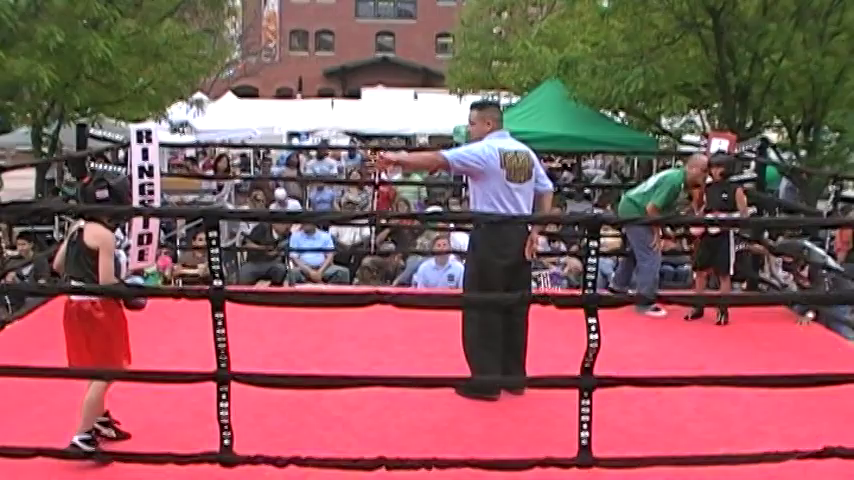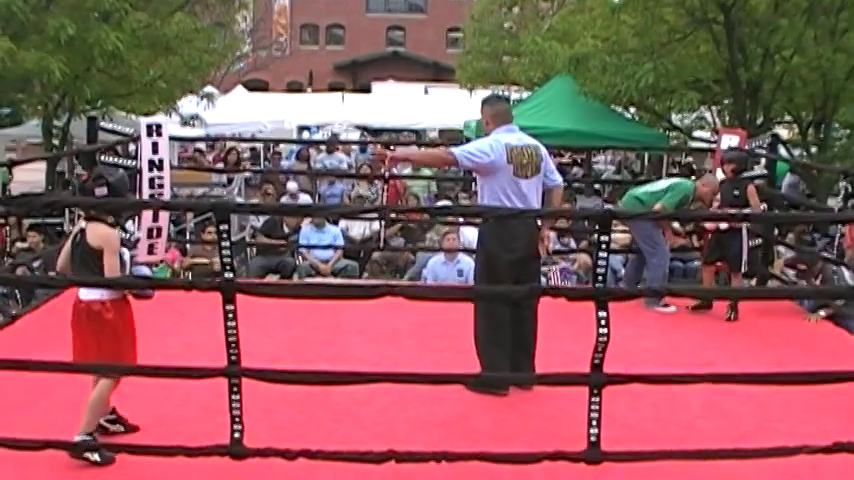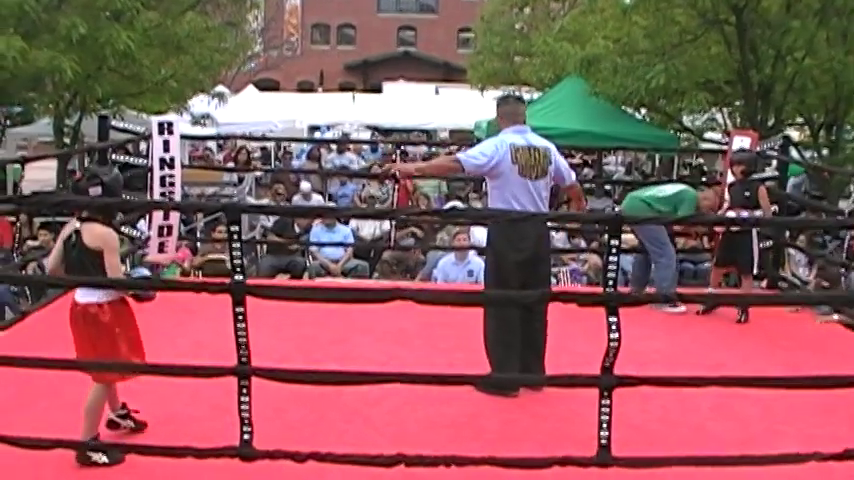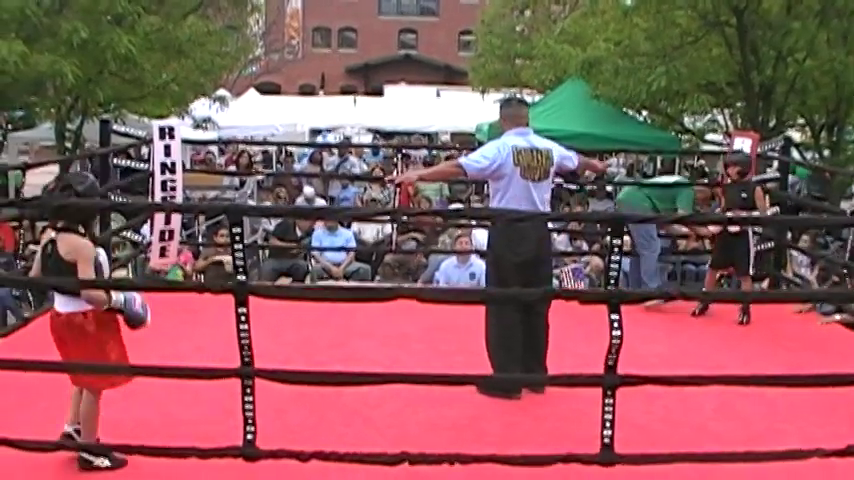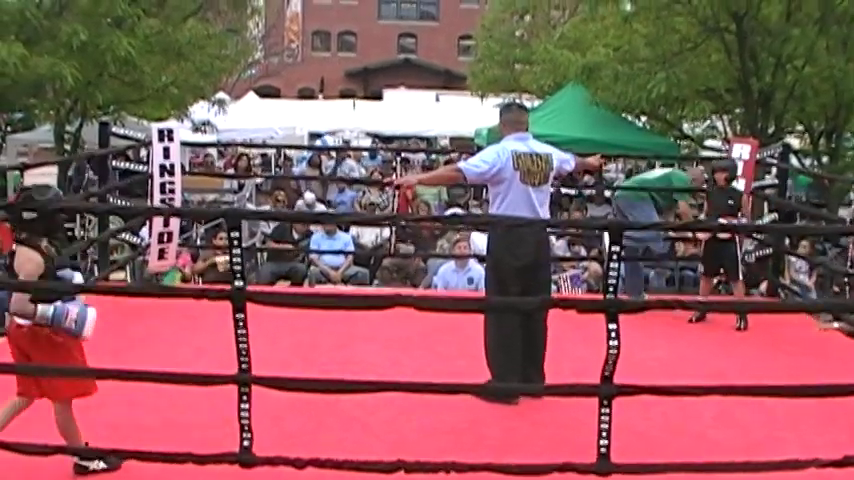
dt=0.2s
person 1, frame 1
left shoulder: (483, 151)
right shoulder: (526, 152)
left elbow: (438, 160)
right elbow: (546, 193)
left wrist: (395, 159)
right wrist: (535, 231)
left hip: (490, 236)
right hip: (519, 235)
left knee: (482, 309)
right knee: (515, 308)
left ankle: (486, 380)
right ankle: (514, 376)
person 1, frame 2
left shoulder: (490, 146)
right shoulder: (536, 147)
left elbow: (447, 156)
right elbow: (555, 188)
left wrist: (404, 156)
right wrist: (547, 228)
left hip: (499, 231)
right hip: (529, 230)
left knee: (492, 303)
right knee: (525, 302)
left ankle: (495, 376)
right ankle: (523, 372)
person 1, frame 3
left shoulder: (496, 146)
right shoulder: (546, 148)
left elbow: (455, 163)
right elbow: (569, 180)
left wrist: (414, 167)
right wrist: (579, 204)
left hip: (507, 231)
right hip: (537, 231)
left knee: (502, 304)
right knee: (534, 304)
left ankle: (504, 377)
right ankle: (532, 372)
person 1, frame 4
left shoulder: (499, 148)
right shoulder: (550, 149)
left elbow: (458, 168)
right elbow: (575, 159)
left wrist: (418, 175)
right wrist: (593, 165)
left hip: (508, 233)
right hip: (539, 233)
left knee: (504, 306)
right knee: (536, 305)
left ankle: (508, 380)
right ankle: (535, 374)
person 1, frame 5
left shoulder: (498, 153)
right shoulder: (549, 153)
left elbow: (457, 172)
right elbow: (573, 162)
left wrist: (417, 179)
right wrist: (590, 164)
left hip: (507, 238)
right hip: (538, 238)
left knee: (502, 311)
right knee: (534, 310)
left ankle: (505, 385)
right ankle: (532, 379)
person 2, frame 1
left shoulder: (79, 227)
right shoulder: (105, 234)
left elbow: (57, 265)
right elbow: (107, 282)
left hip: (77, 303)
right hip: (97, 308)
left knee: (95, 369)
right knee: (104, 372)
left ankle: (99, 421)
right ankle: (83, 437)
person 2, frame 2
left shoulder: (80, 227)
right shoulder: (109, 233)
left elbow: (62, 267)
right elbow: (114, 280)
left hip: (84, 304)
right hip: (106, 307)
left knee: (104, 369)
right knee: (110, 372)
left ankle: (108, 418)
right ankle: (83, 438)
person 2, frame 3
left shoulder: (70, 227)
right shoulder: (106, 234)
left elbow: (51, 269)
right elbow: (117, 283)
left hip: (81, 306)
right hip: (103, 310)
left knee: (107, 371)
right knee: (105, 376)
left ankle: (117, 414)
right ankle: (88, 445)
person 2, frame 4
left shoulder: (50, 235)
right shoulder: (82, 245)
left elbow: (35, 276)
right elbow: (90, 295)
right wrist: (123, 302)
left hip: (61, 314)
right hip: (81, 319)
left knee: (84, 378)
right knee: (94, 383)
left ankle: (73, 429)
right ankle: (89, 451)
person 2, frame 5
right shoulder: (33, 258)
right wrist: (54, 315)
left hip: (24, 330)
right hip: (38, 333)
left knee: (29, 391)
right knee: (63, 394)
right ankle: (82, 458)
person 3, frame 1
left shoulder: (735, 190)
right shoulder: (708, 188)
left elbow: (744, 215)
left hip: (724, 236)
right hip: (706, 235)
left knee: (724, 274)
right knee: (699, 271)
left ankle: (723, 310)
right ankle: (699, 307)
person 3, frame 2
left shoulder: (748, 186)
right shoulder: (723, 184)
left elbow: (757, 211)
left hip: (737, 233)
right hip: (719, 231)
left knee: (735, 271)
right knee: (707, 264)
left ankle: (733, 306)
right ankle: (706, 299)
person 3, frame 3
left shoulder: (758, 188)
right shoulder: (732, 186)
left elbow: (767, 213)
left wrist: (746, 215)
right wrist: (722, 215)
left hip: (747, 234)
right hip: (729, 232)
left knee: (746, 273)
right knee: (717, 266)
left ankle: (743, 308)
right ankle: (712, 301)
person 3, frame 4
left shoulder: (754, 189)
right shoulder: (726, 188)
left elbow: (764, 213)
left wrist: (745, 216)
left hip: (743, 235)
right hip: (724, 234)
left knee: (744, 274)
right knee: (712, 268)
left ankle: (745, 309)
right ankle: (705, 302)
person 3, frame 5
left shoulder: (739, 196)
right shoulder: (710, 193)
left wrist: (734, 224)
left hip: (730, 241)
right hip: (710, 240)
left knee: (736, 279)
right knee: (706, 276)
left ankle: (741, 315)
right ankle: (701, 310)
person 4, frame 1
left shoulder: (681, 180)
right shoulder: (675, 180)
left elbow: (663, 207)
right elbow: (651, 208)
right wrist: (656, 233)
left hip: (630, 208)
right hip: (634, 211)
left knee: (634, 250)
right knee: (650, 257)
left ankle: (617, 286)
right ankle: (645, 304)
person 4, frame 2
left shoulder: (685, 185)
right shoulder: (686, 190)
right elbow: (658, 209)
right wrist: (668, 229)
left hip: (631, 203)
right hip: (637, 208)
left knee: (642, 248)
right knee: (659, 254)
left ankle: (628, 287)
right ankle: (655, 300)
person 4, frame 3
left shoulder: (683, 193)
right shoulder: (691, 197)
right hip: (641, 210)
left knee: (647, 248)
right knee: (665, 254)
left ankle: (636, 289)
right ankle: (667, 301)
person 4, frame 4
left shoulder: (677, 185)
right shoulder: (687, 189)
left wrist: (684, 231)
right wrist: (700, 230)
right hip: (636, 201)
left knee: (641, 246)
right knee: (651, 247)
left ankle: (637, 290)
person 4, frame 5
right shoulder: (682, 179)
left elbow: (663, 214)
right elbow: (684, 209)
right hip: (634, 196)
left knee: (634, 249)
right knee: (654, 232)
